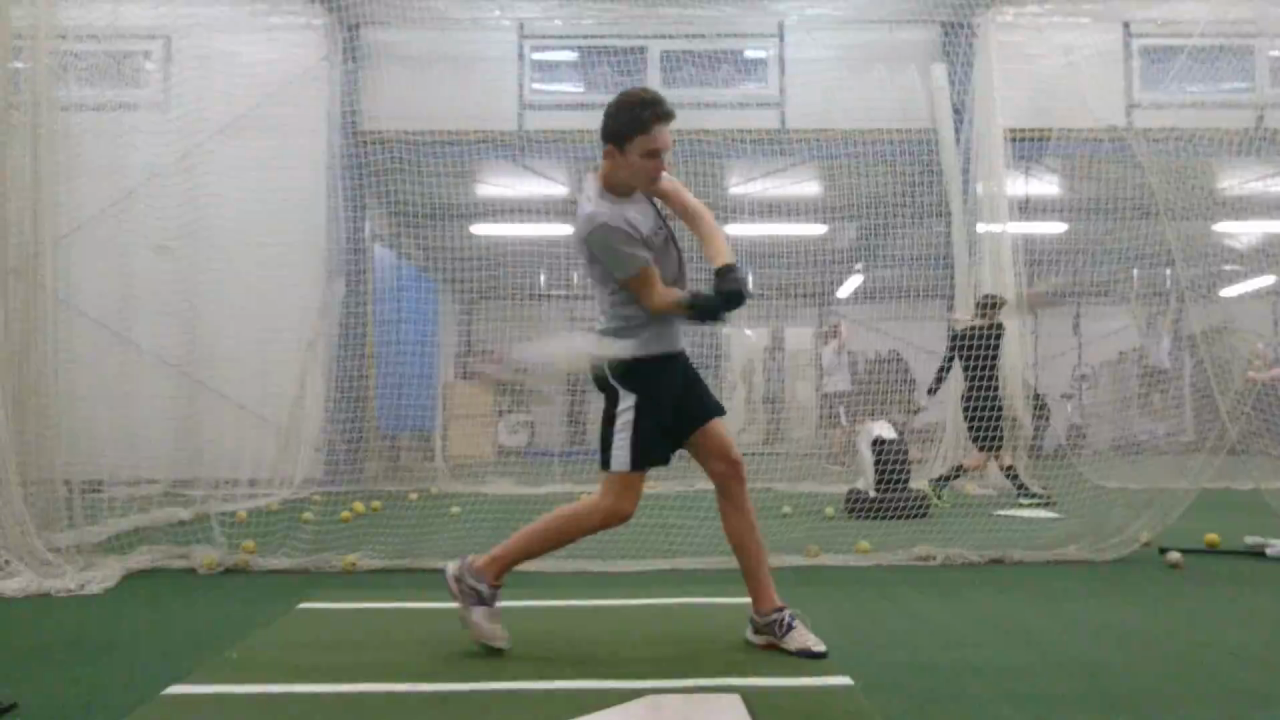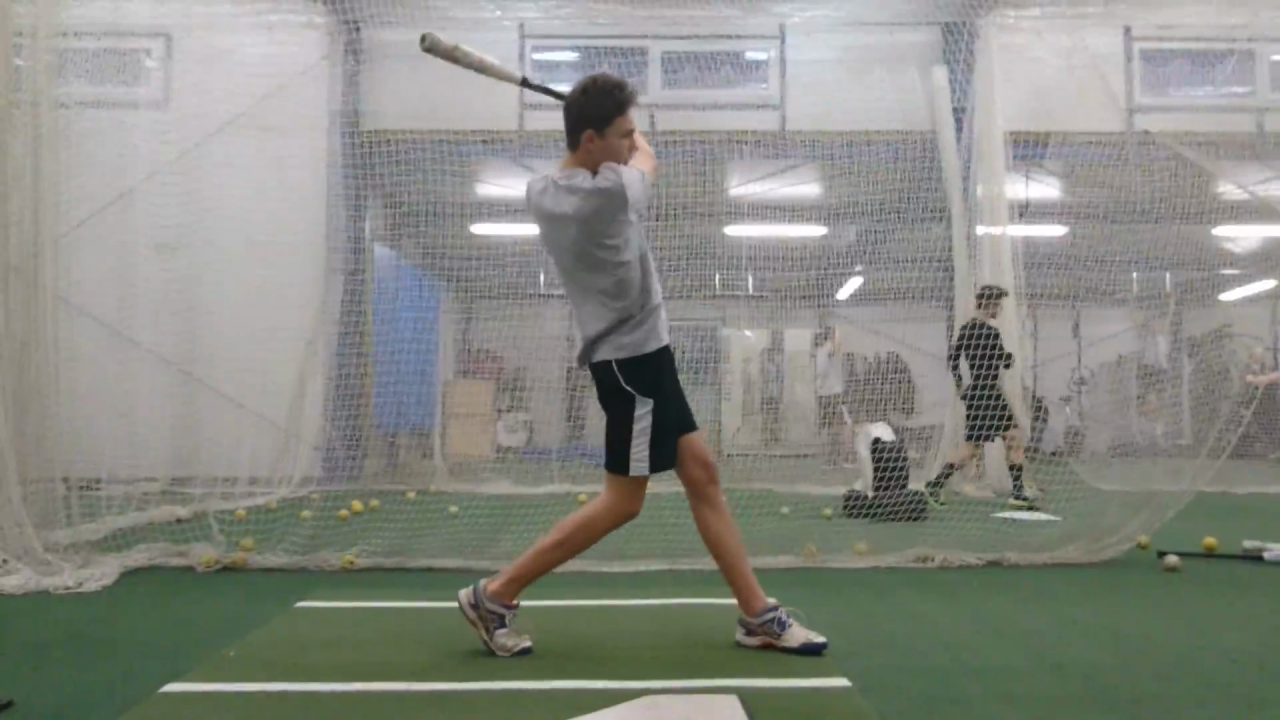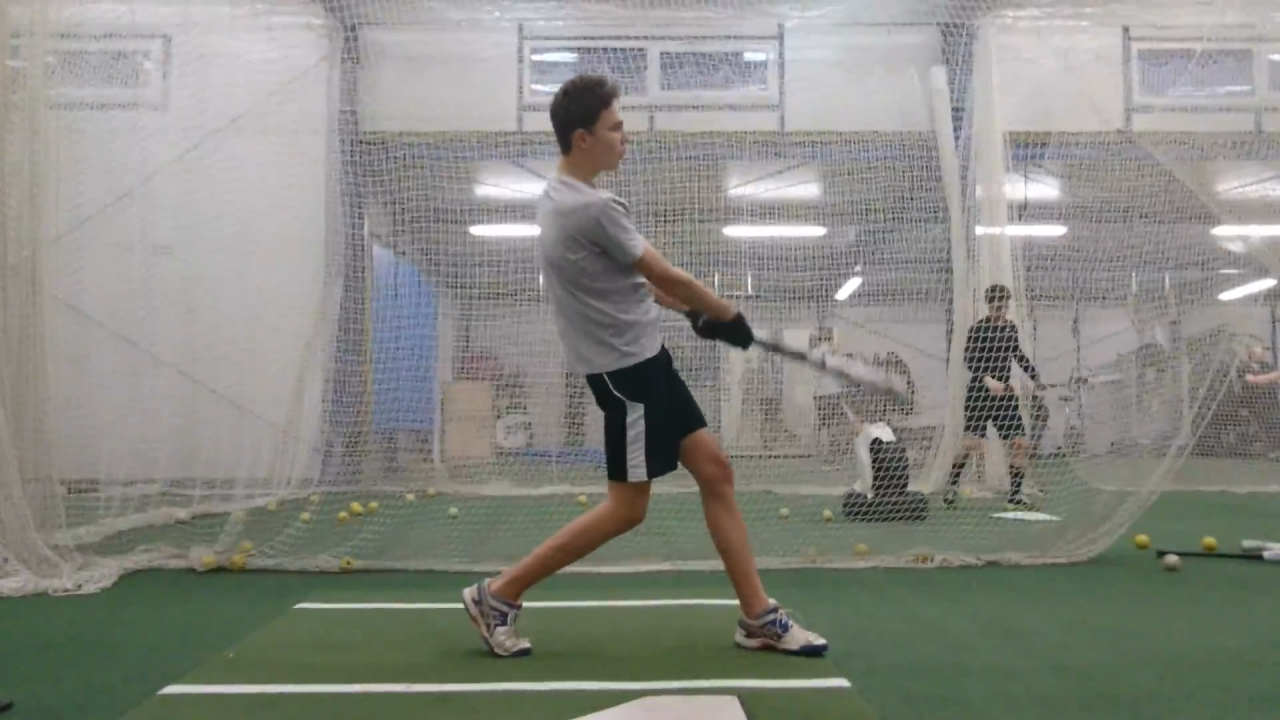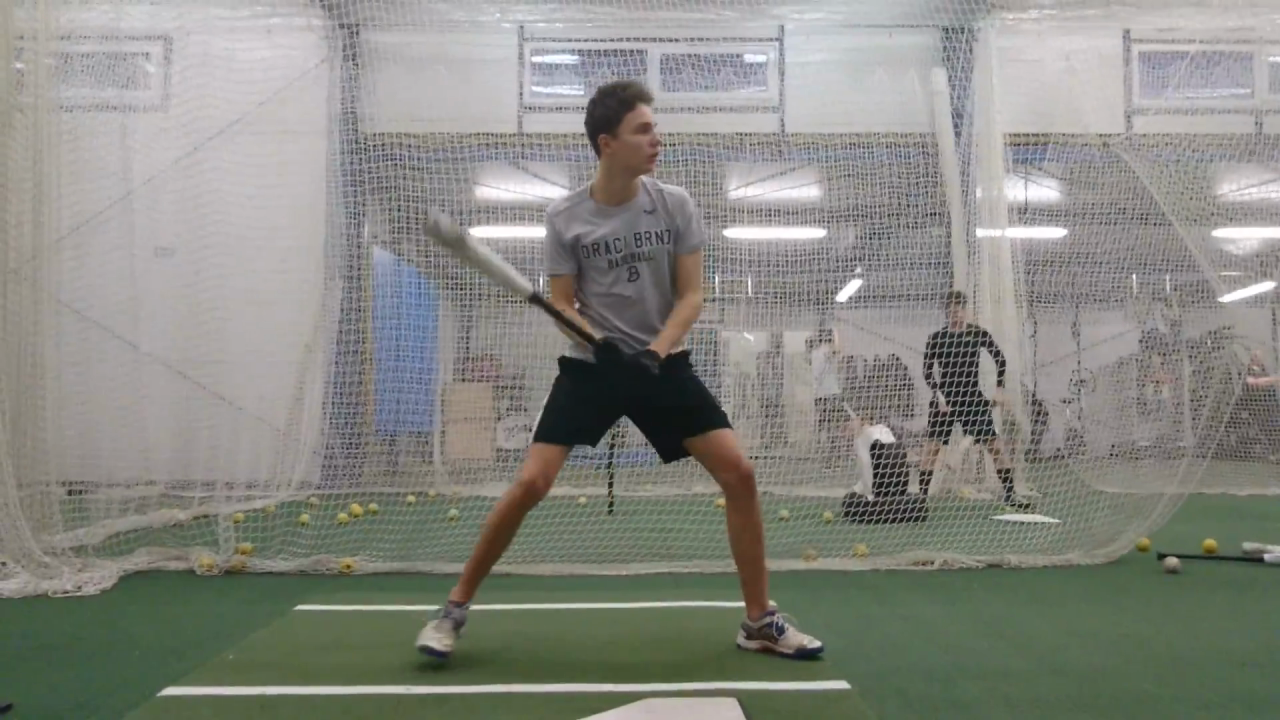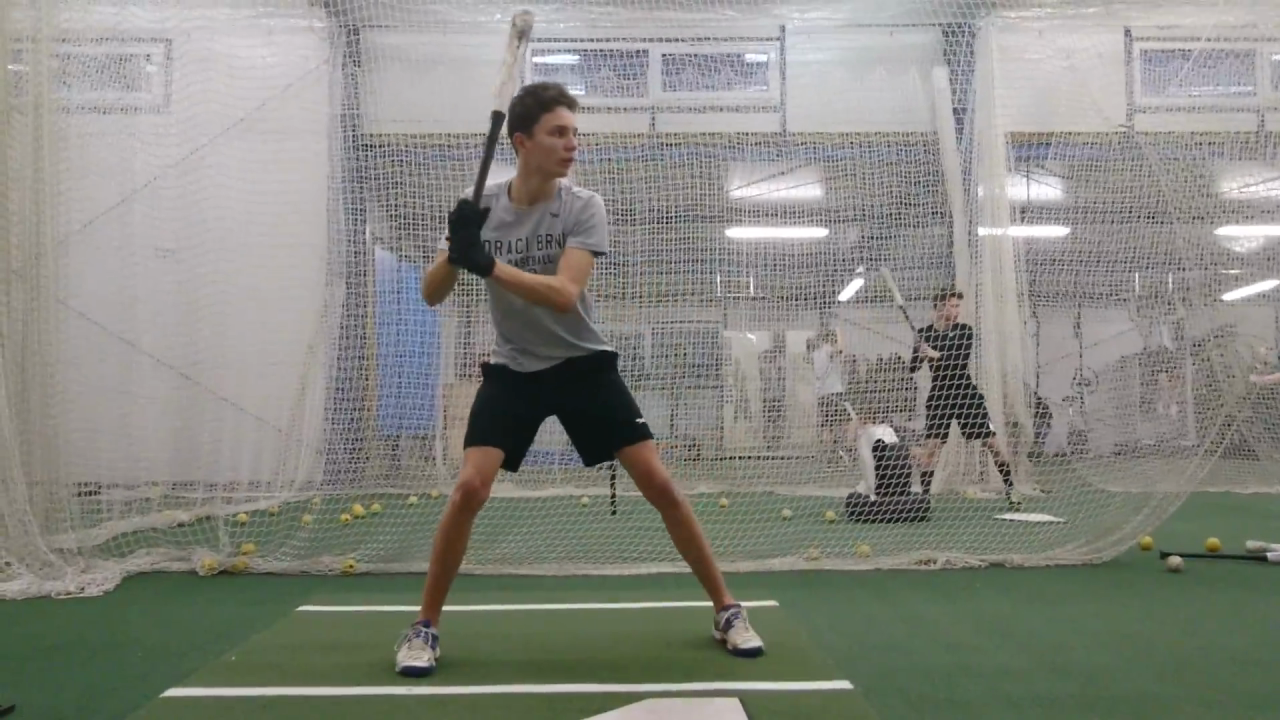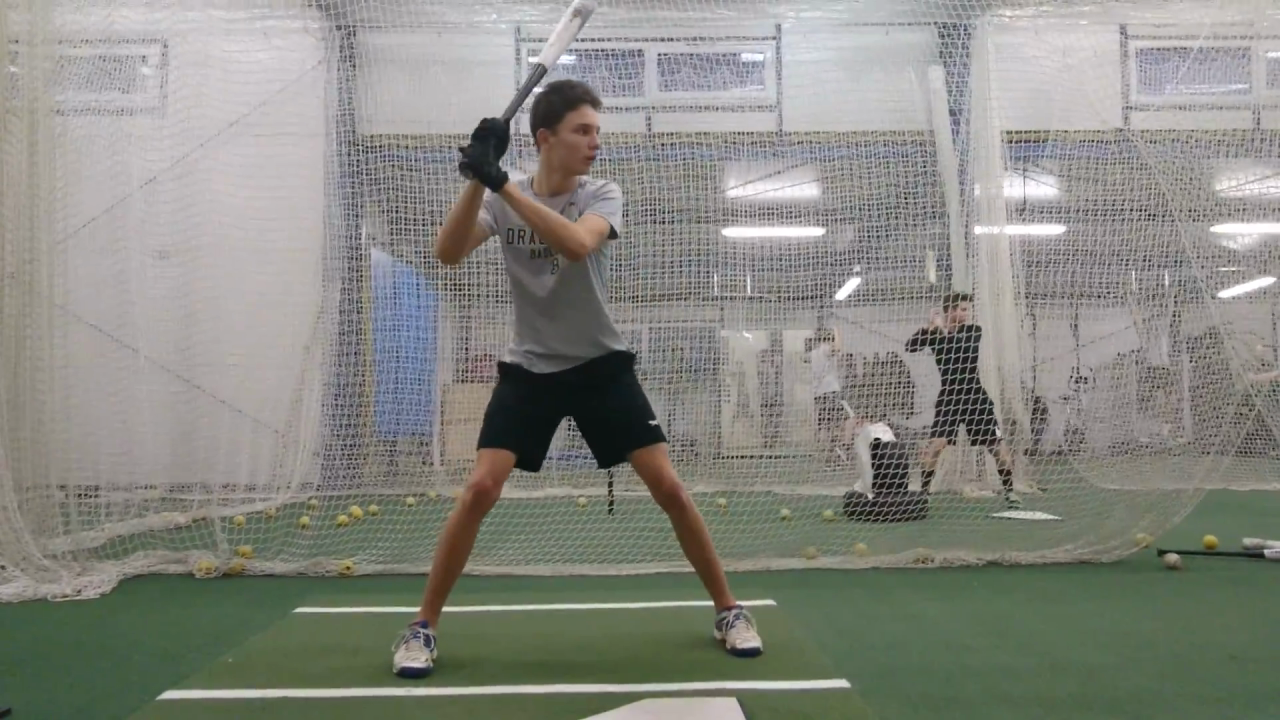
dt=0.4s
person 1, frame 1
left shoulder: (635, 177)
right shoulder: (600, 219)
left elbow: (699, 216)
right elbow: (656, 302)
left wrist: (726, 270)
right wrist: (692, 302)
left hip: (671, 355)
right hip: (634, 364)
left knee: (729, 468)
right knee: (616, 505)
left ankle: (770, 616)
right ankle: (480, 573)
person 1, frame 2
left shoulder: (539, 192)
right shoulder: (611, 189)
right elbow: (647, 159)
right wrist: (634, 141)
left hip: (627, 354)
right hip: (634, 357)
left knee: (703, 474)
right knee: (622, 500)
left ankle: (758, 615)
right ankle: (494, 595)
person 1, frame 3
left shoulder: (565, 195)
right shoulder: (592, 206)
right elbow: (664, 275)
left wrist: (695, 311)
right wrist: (726, 315)
left hip: (640, 357)
right hip: (625, 365)
left knee: (715, 470)
right knee: (627, 507)
left ankle: (758, 616)
right ankle: (497, 594)
person 1, frame 4
left shoulder: (675, 204)
right shoulder: (564, 217)
left elbow: (691, 295)
right elbow: (561, 305)
left wrist: (655, 353)
right wrist: (603, 347)
left hip: (658, 362)
right hip: (589, 363)
left knee: (738, 472)
right knee: (531, 483)
left ankle: (760, 620)
right ankle: (455, 605)
person 1, frame 5
left shoulder: (584, 206)
right shoulder: (481, 208)
left elbow: (566, 295)
right elbow: (432, 293)
left wrist: (490, 267)
right wrist: (455, 255)
left hip: (584, 362)
right hip: (513, 369)
left knee: (660, 483)
right knee: (469, 488)
left ankle: (726, 609)
right ankle: (425, 626)
person 1, frame 6
left shoulder: (603, 196)
right shoulder: (502, 202)
left elbow: (578, 246)
right elbow: (447, 254)
left wrist: (501, 185)
right wrist: (476, 182)
left hip: (600, 364)
right hip: (530, 368)
left knee: (668, 487)
right knee: (480, 490)
left ankle: (728, 611)
right ankle: (423, 626)
person 2, frame 1
left shoulder: (957, 337)
right shoulder: (997, 333)
left elbow: (945, 367)
left wrist: (930, 394)
right wrist: (981, 322)
left hip: (971, 400)
right hip: (987, 402)
left knee: (998, 449)
right knee: (984, 456)
left ankle: (1025, 492)
right ankle: (939, 482)
person 2, frame 2
left shoulder: (967, 328)
right shoulder: (990, 332)
left elbow: (952, 358)
right elbow: (1007, 362)
left wrist: (960, 383)
right wrist: (1009, 355)
left hip: (991, 394)
right hip: (983, 395)
left knee: (1015, 438)
right knee: (972, 447)
left ankle: (1017, 492)
right ankle: (935, 485)
person 2, frame 3
left shoulder: (1011, 327)
right shoulder: (978, 329)
left elbow: (1017, 354)
right elbow: (969, 360)
left wrist: (1035, 377)
right wrist: (987, 379)
left hip: (1004, 394)
right hip: (980, 393)
left knee: (1020, 444)
right knee: (972, 443)
left ankle: (1015, 495)
right ankle: (952, 485)
person 2, frame 4
left shoulder: (980, 334)
right shoulder: (936, 338)
left elbow: (999, 358)
right elbow: (928, 370)
left wrist: (1000, 387)
right wrist: (938, 394)
left hip: (972, 397)
right hip: (946, 400)
left knee: (995, 444)
right knee: (932, 446)
left ankle: (1010, 495)
right ankle: (922, 496)
person 2, frame 5
left shoulder: (964, 330)
right shoulder: (924, 334)
left elbow: (964, 361)
right elbow: (912, 368)
left wrist: (937, 355)
right wrist: (920, 356)
left hip: (966, 392)
right hip: (940, 395)
left knee: (992, 440)
right knee: (930, 445)
left ankle: (1009, 488)
right ankle: (924, 495)
person 2, frame 6
left shoulder: (974, 331)
right shoulder: (933, 334)
left elbow: (965, 350)
right elbow: (909, 347)
left wrist: (943, 330)
right wrist: (929, 327)
left hip: (975, 397)
right hip: (949, 399)
left knee: (998, 447)
right knee: (935, 445)
left ankle: (1009, 490)
right ankle: (923, 493)
